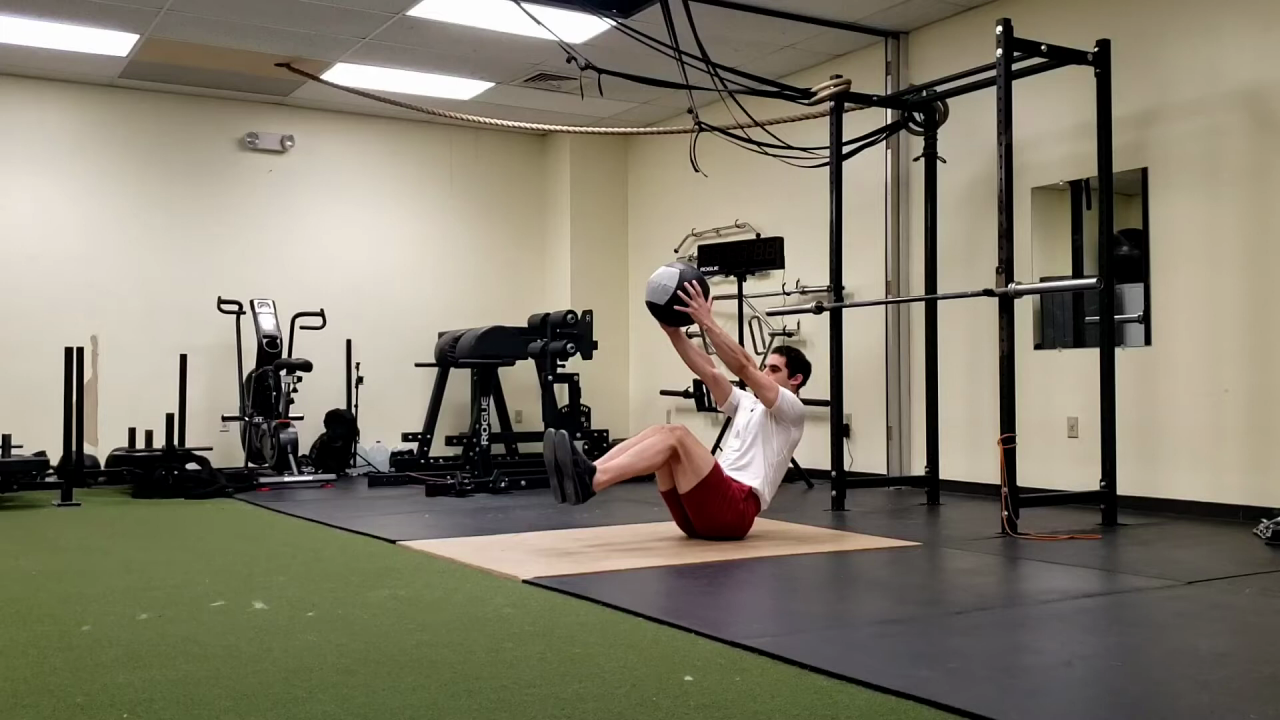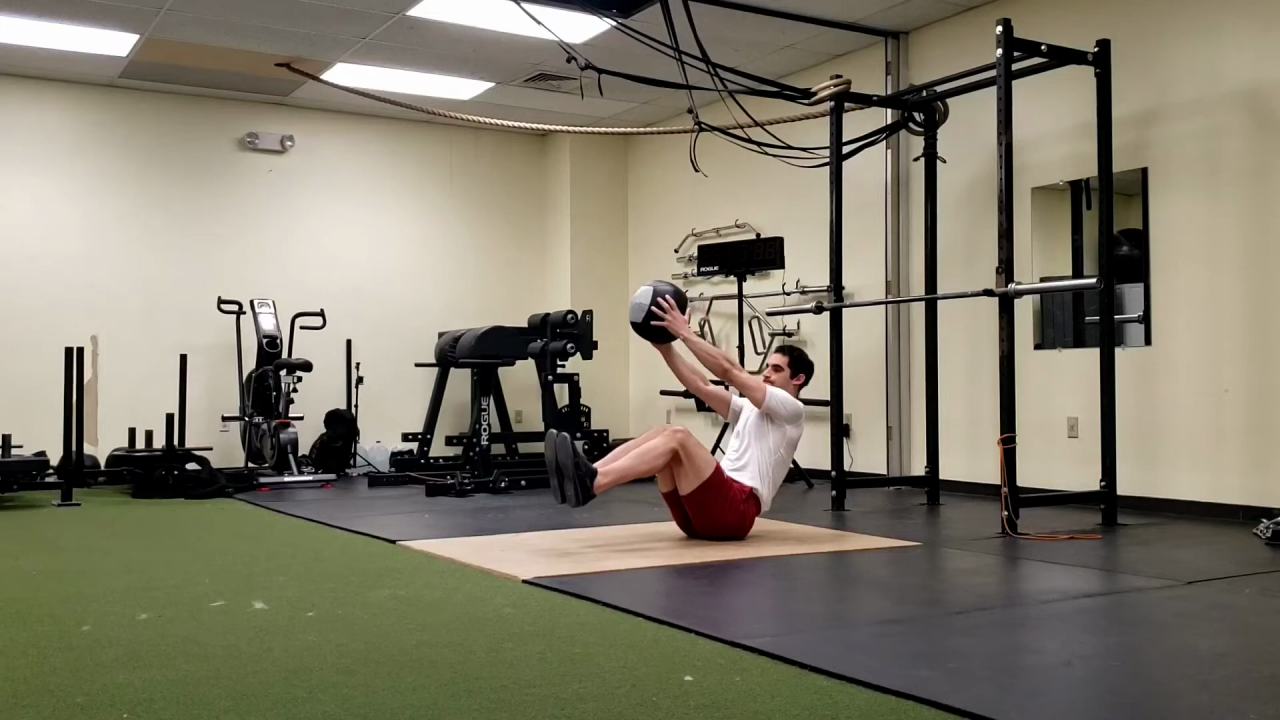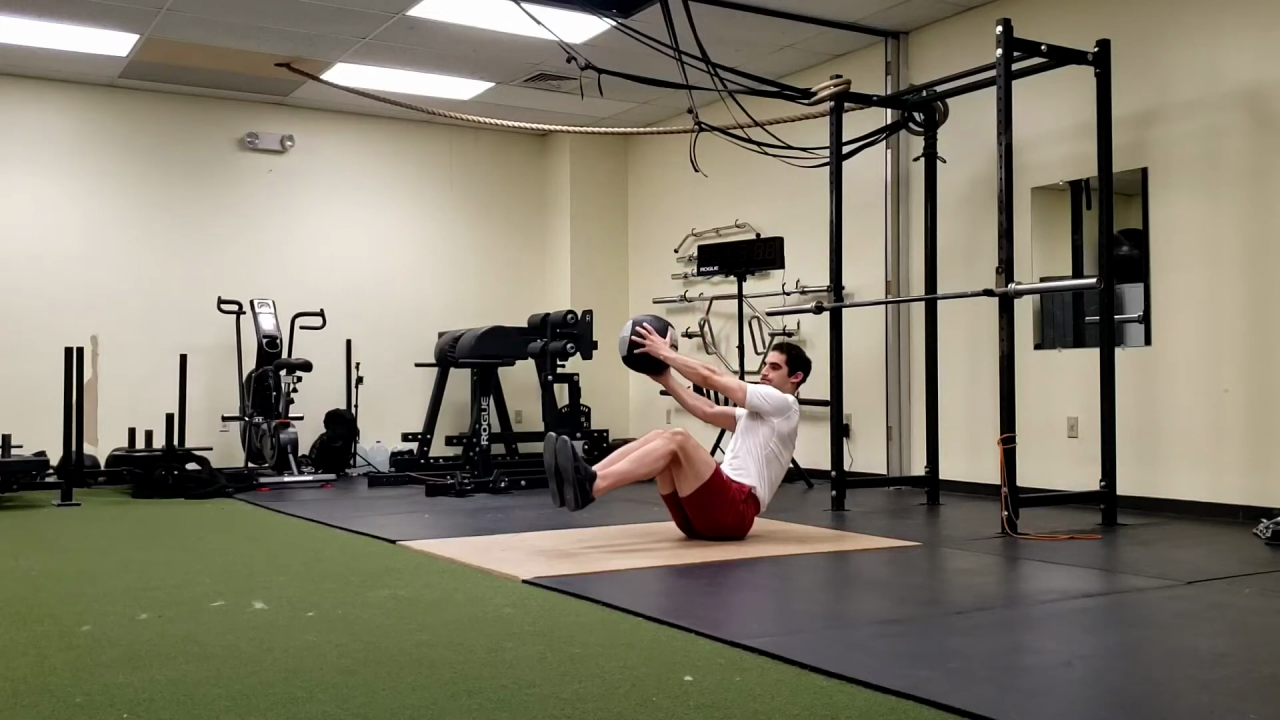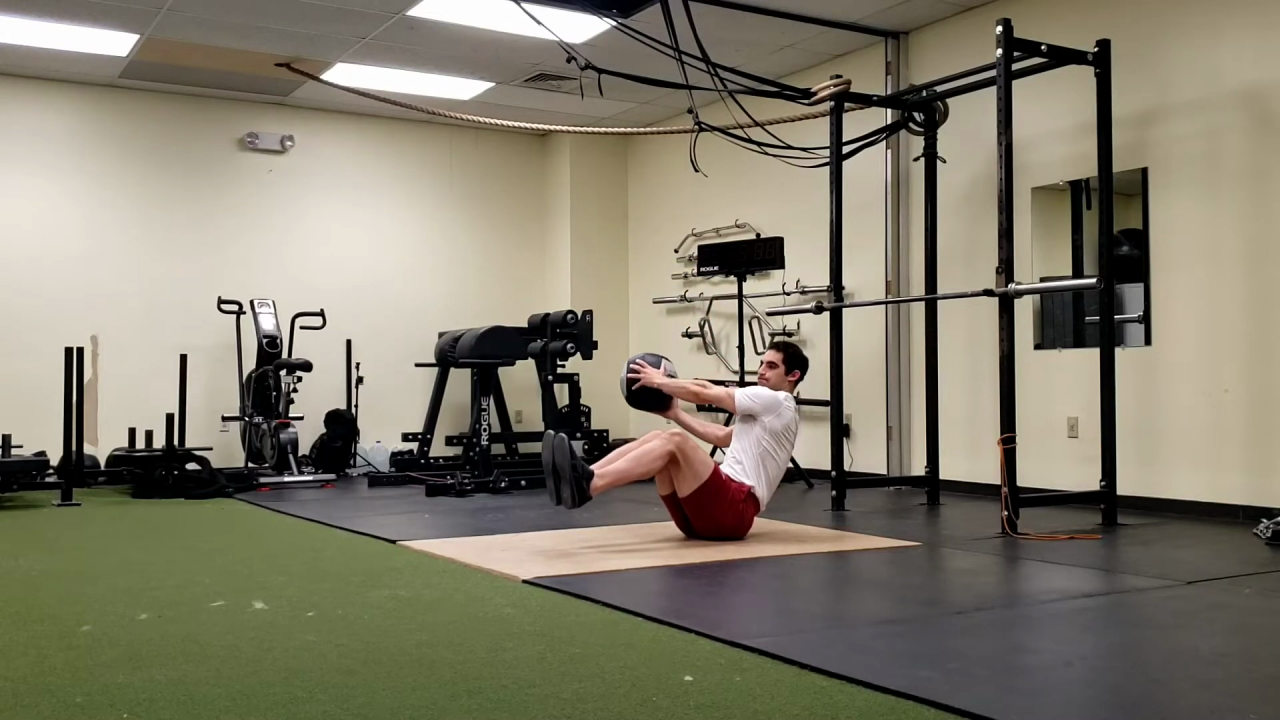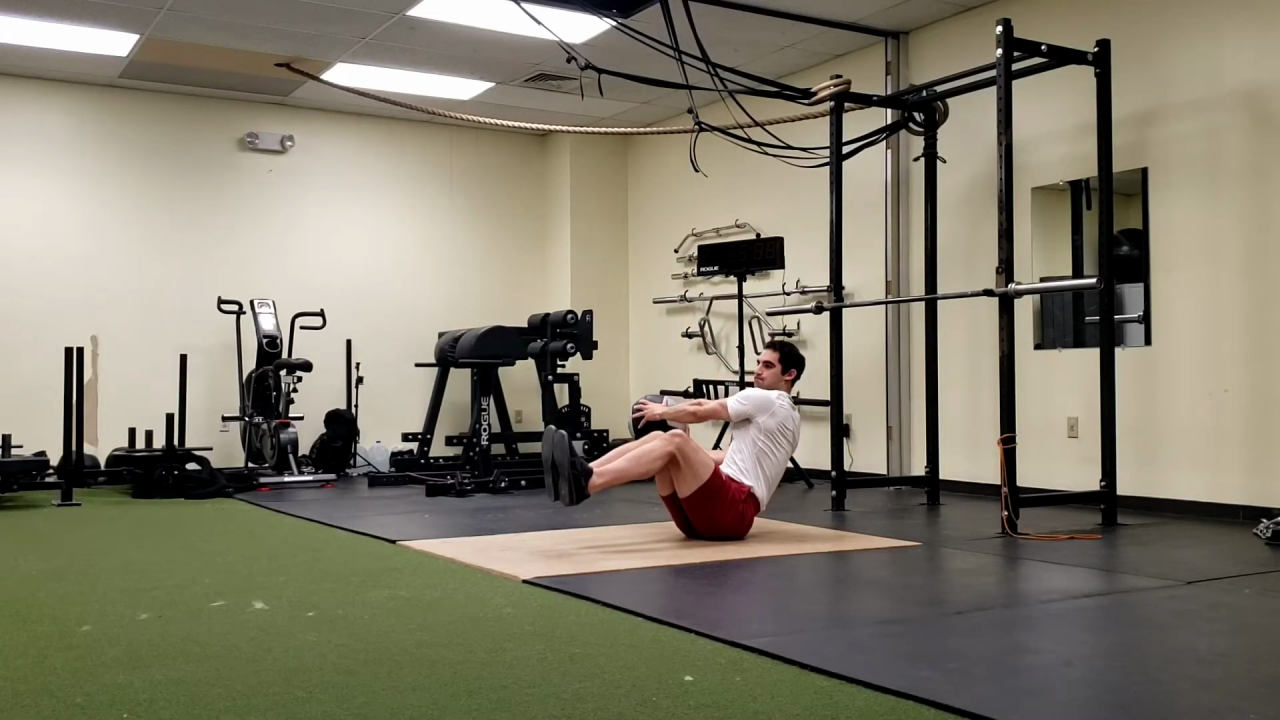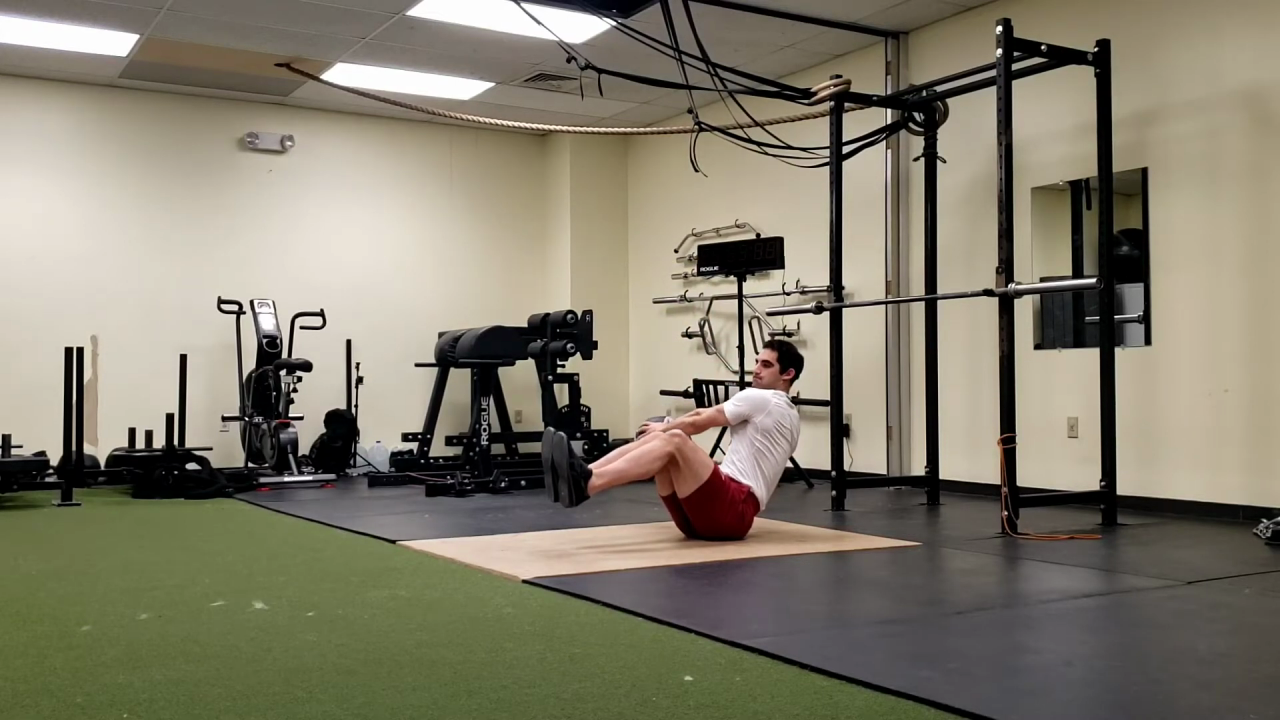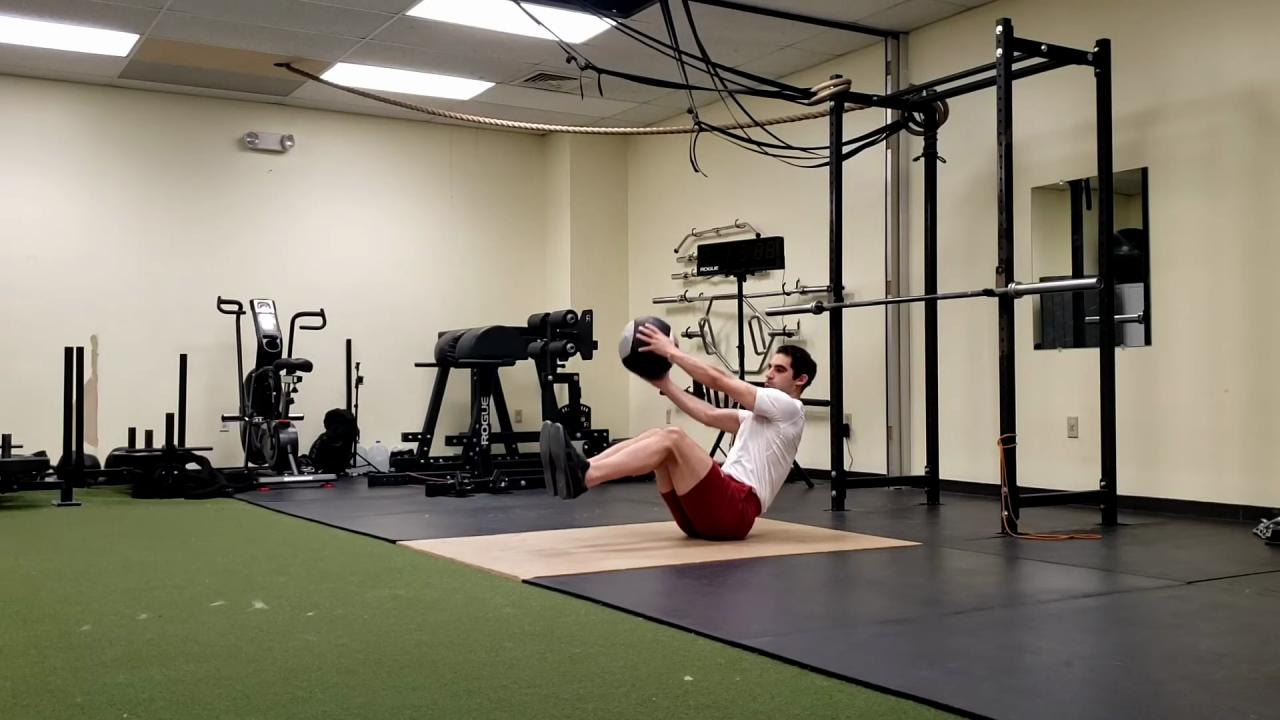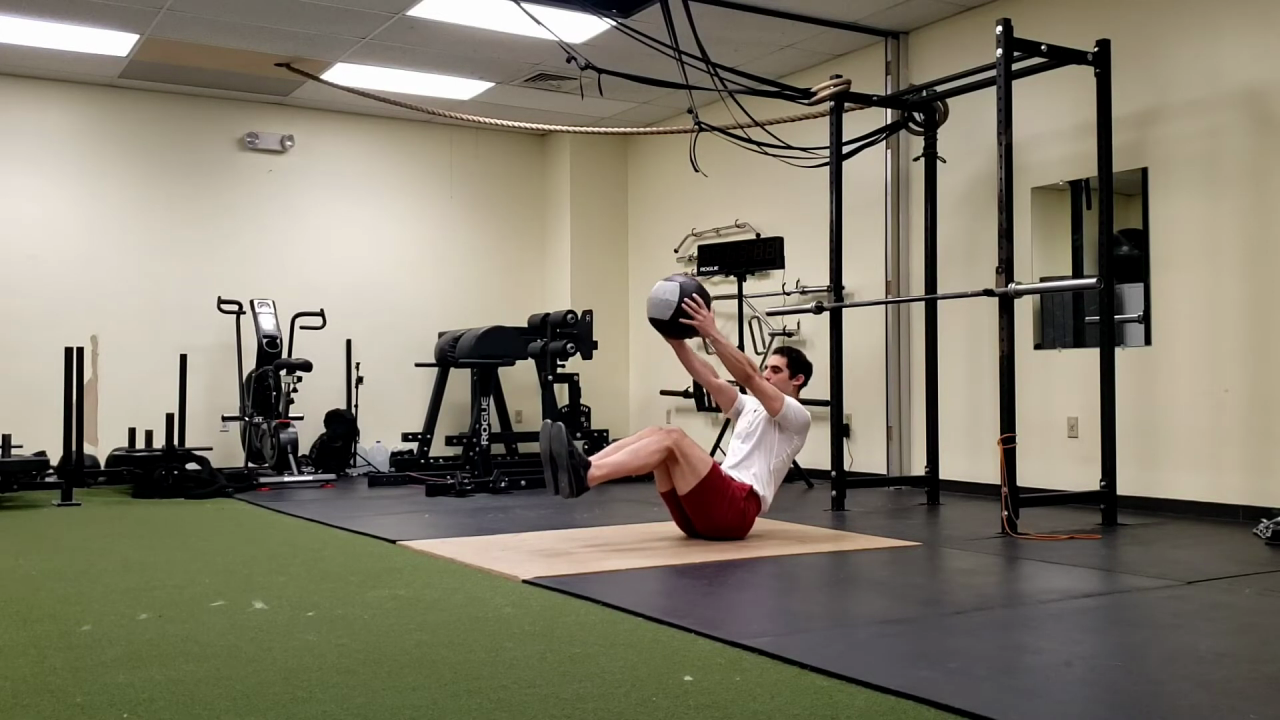
dt=0.7s
person 1, frame 1
left shoulder: (791, 412)
right shoulder: (748, 404)
left elbow: (744, 368)
right elbow: (708, 372)
left wrist: (706, 322)
right wrist: (673, 330)
left hip: (735, 510)
right hip: (703, 509)
left knee: (676, 435)
right knee: (660, 433)
left ankle: (589, 482)
right ankle: (587, 473)
person 1, frame 2
left shoulder: (790, 410)
right shoulder: (751, 408)
left elbow: (730, 372)
right elbow: (702, 386)
left wrist: (684, 333)
right wrist: (665, 347)
left hip: (735, 510)
right hip: (705, 509)
left knee: (677, 436)
right knee: (662, 433)
left ankle: (590, 483)
right ankle: (588, 474)
person 1, frame 3
left shoulder: (782, 405)
right shoulder: (757, 413)
left elbow: (711, 378)
right elbow: (709, 411)
left wrist: (665, 353)
right wrist: (664, 377)
left hip: (734, 511)
right hip: (705, 510)
left knee: (677, 438)
right knee: (660, 437)
left ankle: (590, 487)
right ankle: (587, 478)
person 1, frame 4
left shoulder: (776, 402)
right shoulder: (764, 413)
left elbow: (704, 392)
right elbow: (721, 437)
left wrist: (659, 381)
right wrist: (674, 413)
left hip: (733, 510)
right hip: (704, 511)
left knee: (674, 440)
right knee: (658, 438)
left ankle: (588, 486)
right ankle: (584, 476)
person 1, frame 5
left shoulder: (768, 400)
right shoulder: (774, 413)
left elbow: (701, 410)
left wrist: (662, 412)
right wrist: (689, 456)
left hip: (733, 510)
right hip: (709, 509)
left knee: (675, 440)
right knee: (657, 438)
left ankle: (585, 484)
right ankle: (582, 474)
person 1, frame 6
left shoulder: (761, 398)
right shoulder: (783, 416)
left elbow: (700, 421)
left wrist: (663, 427)
left hip: (733, 510)
left knee: (674, 440)
right knee: (658, 440)
left ankle: (585, 484)
right ankle: (582, 475)
person 1, frame 7
left shoulder: (787, 408)
right shoulder: (760, 414)
left elbow: (718, 380)
right elbow: (709, 415)
left wrist: (670, 351)
right wrist: (663, 383)
left hip: (735, 510)
right hip: (715, 505)
left knee: (673, 436)
right knee: (658, 434)
left ankle: (583, 477)
right ankle: (580, 469)
person 1, frame 8
left shoulder: (796, 417)
right shoulder: (752, 406)
left elbow: (749, 377)
right elbow: (711, 380)
left wrist: (712, 333)
right wrist: (676, 341)
left hip: (735, 509)
right hip: (704, 507)
left knee: (672, 437)
right knee: (658, 434)
left ankle: (584, 476)
right ankle: (582, 468)
